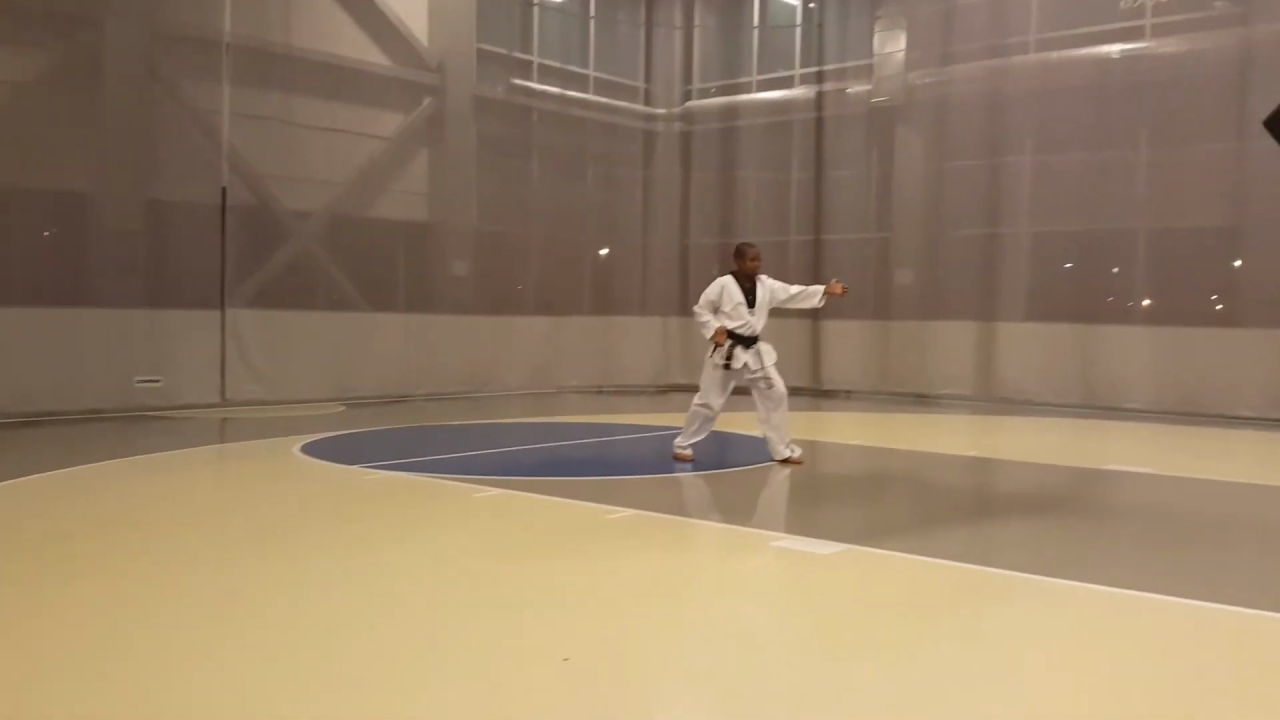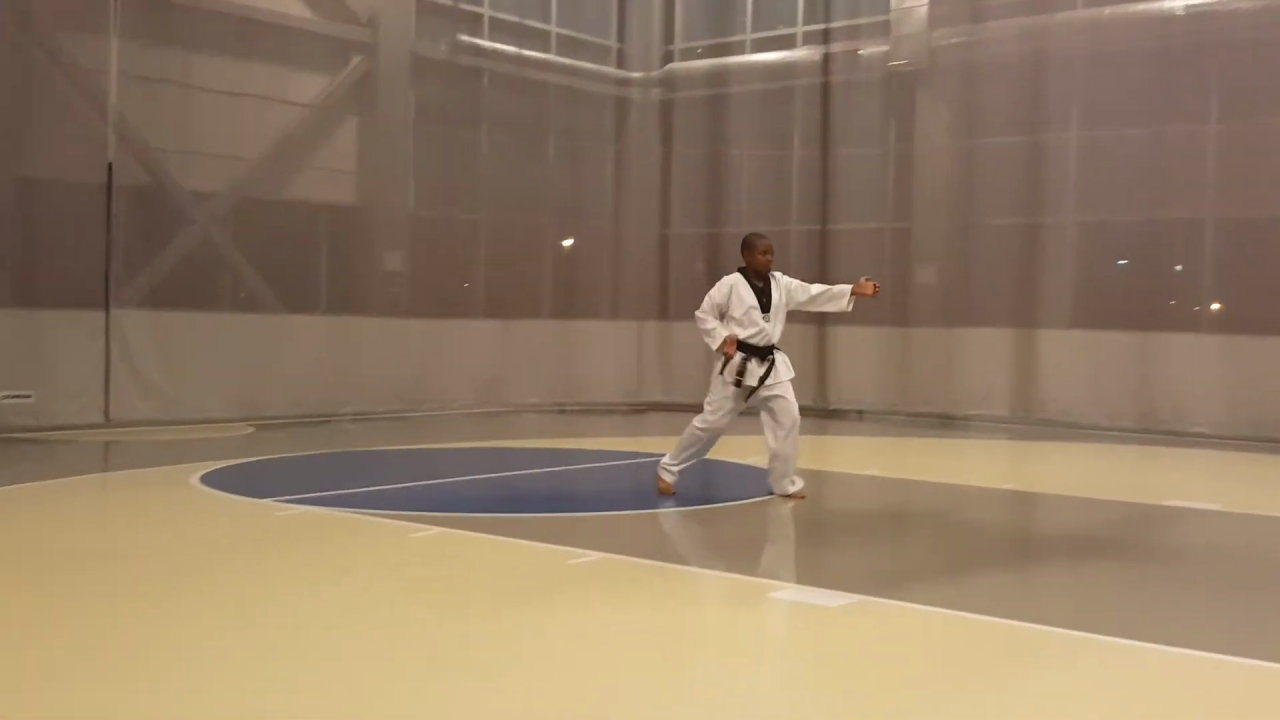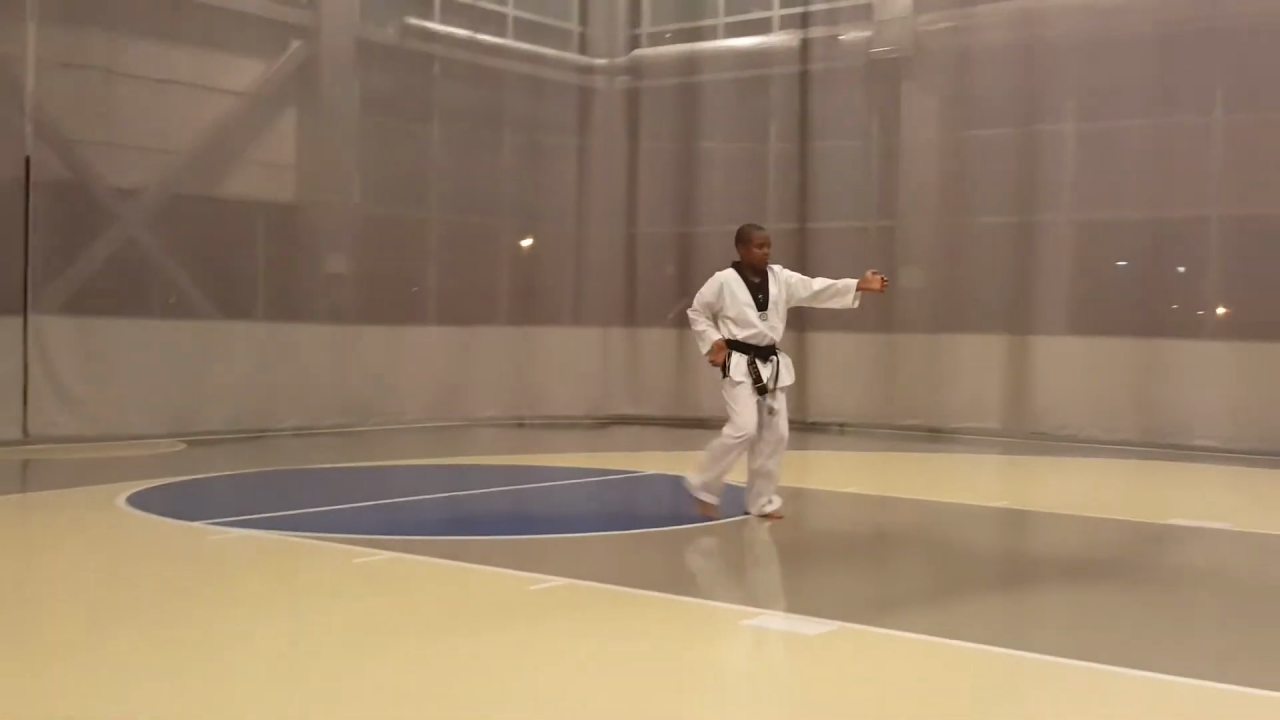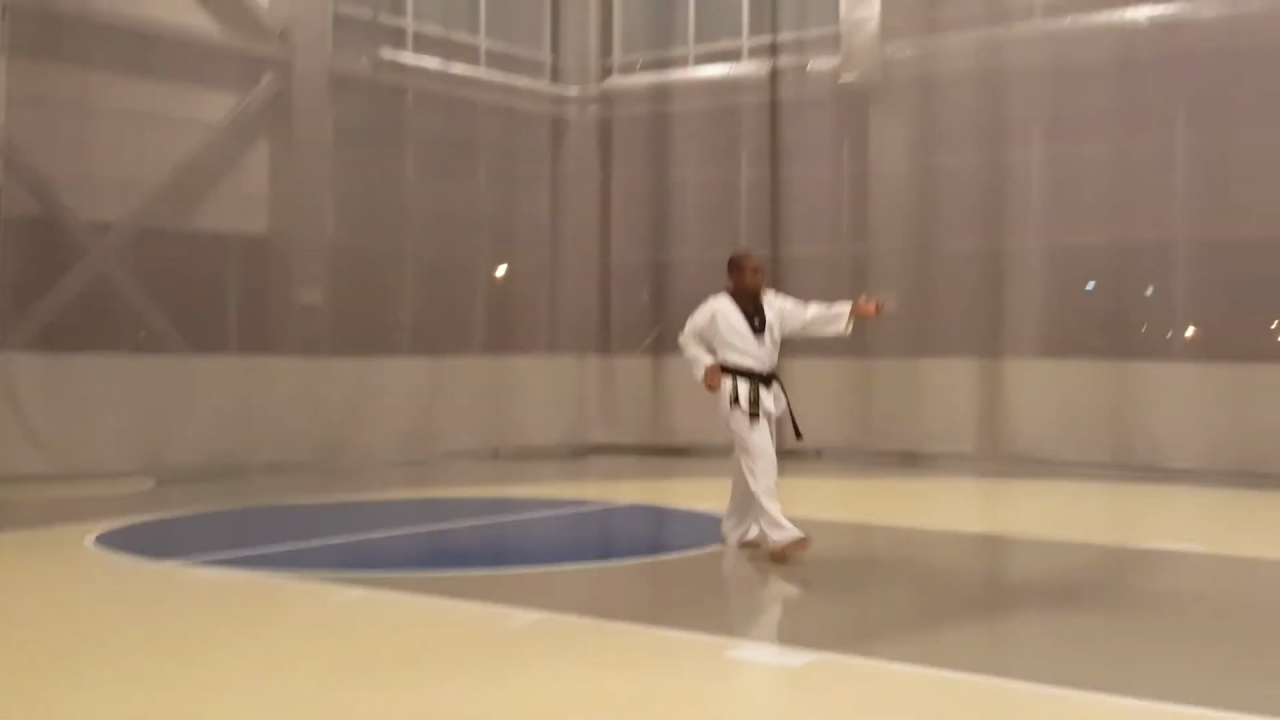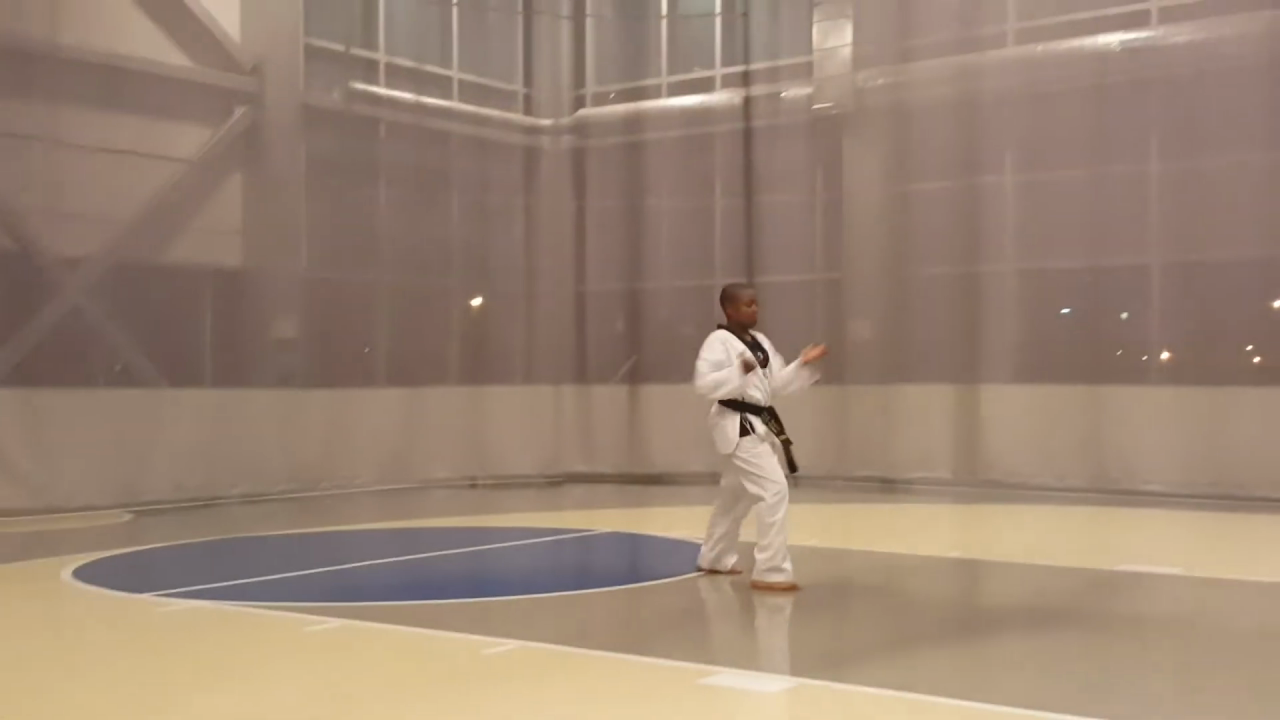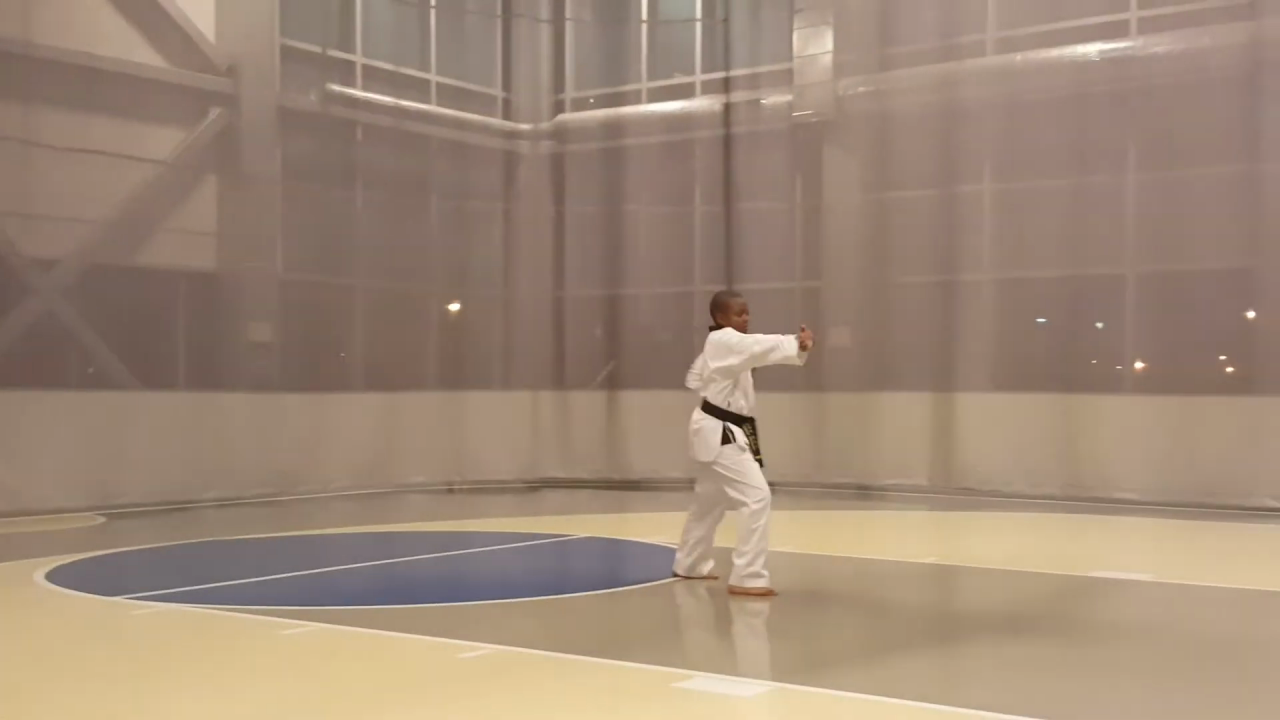
dt=0.2s
person 1, frame 1
left shoulder: (766, 285)
right shoulder: (723, 285)
right elbow: (701, 309)
right wrist: (715, 330)
left hip: (755, 351)
right hip: (727, 351)
left knee: (775, 394)
right knee: (708, 400)
person 1, frame 2
left shoulder: (781, 284)
right shoulder: (731, 284)
left elbow: (814, 294)
right elbow: (705, 314)
left wrist: (853, 290)
right wrist: (722, 339)
left hip: (770, 363)
right hip: (736, 363)
left knee: (788, 418)
right knee: (712, 421)
left ankle: (784, 482)
right ankle: (669, 470)
person 1, frame 3
left shoulder: (780, 278)
right shoulder: (723, 282)
left elbow: (817, 290)
right elbow: (697, 313)
left wrist: (860, 285)
right wrist: (712, 342)
left hip: (772, 364)
right hip: (740, 365)
left knee: (775, 433)
right knee: (743, 429)
left ankle: (762, 500)
right ankle: (703, 487)
person 1, frame 4
left shoulder: (772, 304)
right shoulder: (716, 308)
left elbow: (811, 317)
right elbow: (689, 339)
left wrist: (853, 309)
right wrist: (707, 366)
left hip: (766, 390)
right hip: (740, 393)
left knee: (751, 464)
right knee: (760, 461)
left ankle: (739, 530)
right ankle: (779, 536)
person 1, frame 5
left shoulder: (757, 341)
right shoulder: (719, 341)
left elbow: (780, 384)
right elbow: (705, 384)
left wrist: (805, 364)
right wrist: (738, 372)
left hip: (756, 425)
right hip: (740, 427)
left knee: (736, 496)
right knee: (773, 491)
left ankle: (714, 558)
right ankle: (770, 572)
person 1, frame 6
left shoulder: (720, 345)
right shoulder: (723, 341)
left elbow: (695, 379)
right elbow: (760, 348)
left wrist: (727, 389)
right wrist: (796, 343)
left hip: (718, 431)
right hip: (720, 435)
left knee: (709, 502)
right knee: (757, 498)
left ankle: (689, 564)
right ankle: (746, 578)
